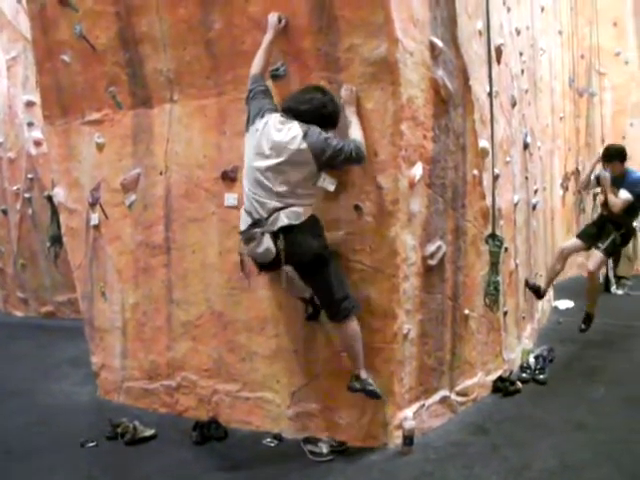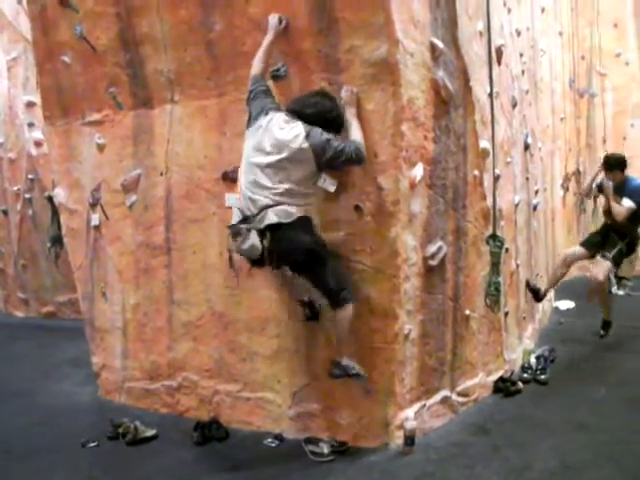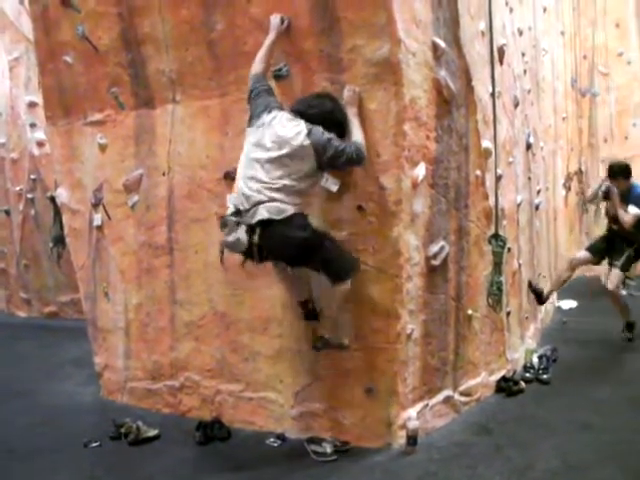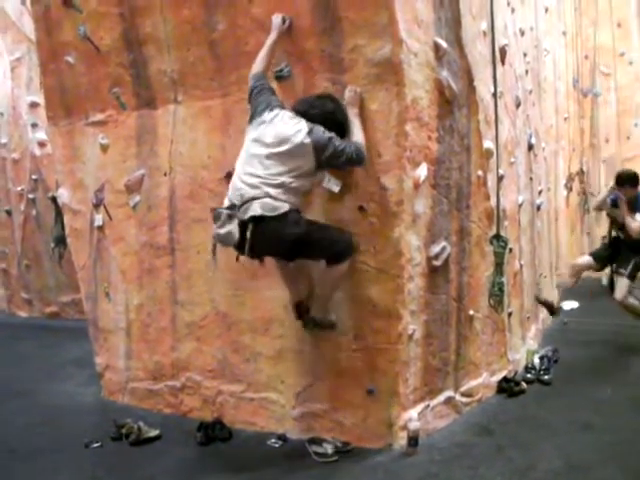
dt=0.1s
person 1, frame 1
left shoulder: (260, 119)
right shoulder: (313, 140)
left elbow: (255, 77)
right elbow: (357, 151)
left wrist: (270, 35)
right wrist: (350, 110)
right hip: (297, 231)
left knee: (269, 264)
right knee: (341, 306)
left ankle: (305, 297)
right ankle: (360, 375)
person 1, frame 2
left shoulder: (265, 117)
right shoulder: (317, 141)
left elbow: (255, 77)
right elbow: (357, 153)
left wrist: (270, 35)
right wrist: (350, 111)
left hip: (248, 232)
right hip: (288, 230)
left knee: (276, 252)
right knee: (340, 293)
right ankle: (344, 361)
person 1, frame 3
left shoulder: (266, 115)
right shoulder: (317, 140)
left elbow: (256, 76)
right elbow: (358, 153)
left wrist: (273, 35)
right wrist: (352, 113)
left hip: (245, 228)
right hip: (282, 226)
left knee: (282, 254)
right knee: (344, 266)
left ankle: (306, 303)
right ankle: (329, 335)
person 1, frame 4
left shoulder: (267, 112)
right shoulder: (318, 139)
left elbow: (256, 76)
right elbow: (358, 153)
left wrist: (274, 35)
right wrist: (353, 112)
left hip: (238, 225)
right hip: (273, 226)
left knee: (286, 247)
right knee: (343, 245)
left ankle: (300, 303)
right ankle: (317, 313)
person 2, frame 1
right shoulder: (607, 173)
left elbow: (617, 207)
right elbow: (583, 186)
left wrist: (607, 187)
right wrist: (594, 165)
left hip: (618, 229)
right hip: (602, 221)
left knee: (592, 268)
right knee: (564, 250)
left ankle: (589, 313)
right ankle: (543, 288)
person 2, frame 2
right shoulder: (608, 181)
left elbow: (621, 215)
right elbow: (586, 193)
left wrist: (610, 194)
right wrist: (596, 175)
left hip: (622, 237)
right hip: (606, 230)
left knee: (600, 278)
right knee: (568, 256)
left ankle: (607, 319)
right ankle: (542, 292)
person 2, frame 3
right shoulder: (612, 188)
right elbow: (590, 199)
left wrist: (617, 202)
right wrist: (602, 184)
right hip: (612, 236)
left knee: (611, 288)
right knee: (574, 260)
right ankle: (545, 295)
person 2, frame 4
right shoulder: (617, 196)
right elbow: (596, 206)
left wrist: (624, 210)
right wrist: (609, 191)
right hip: (616, 242)
left knee: (620, 297)
right knee: (577, 265)
